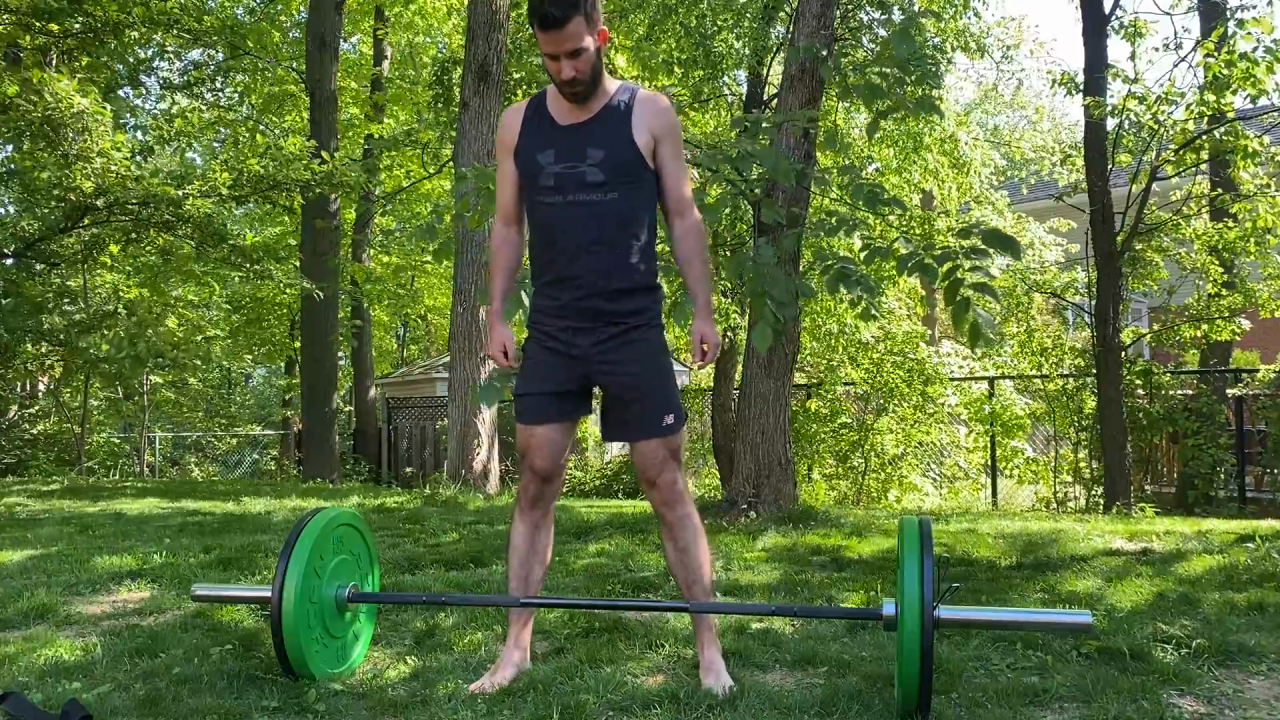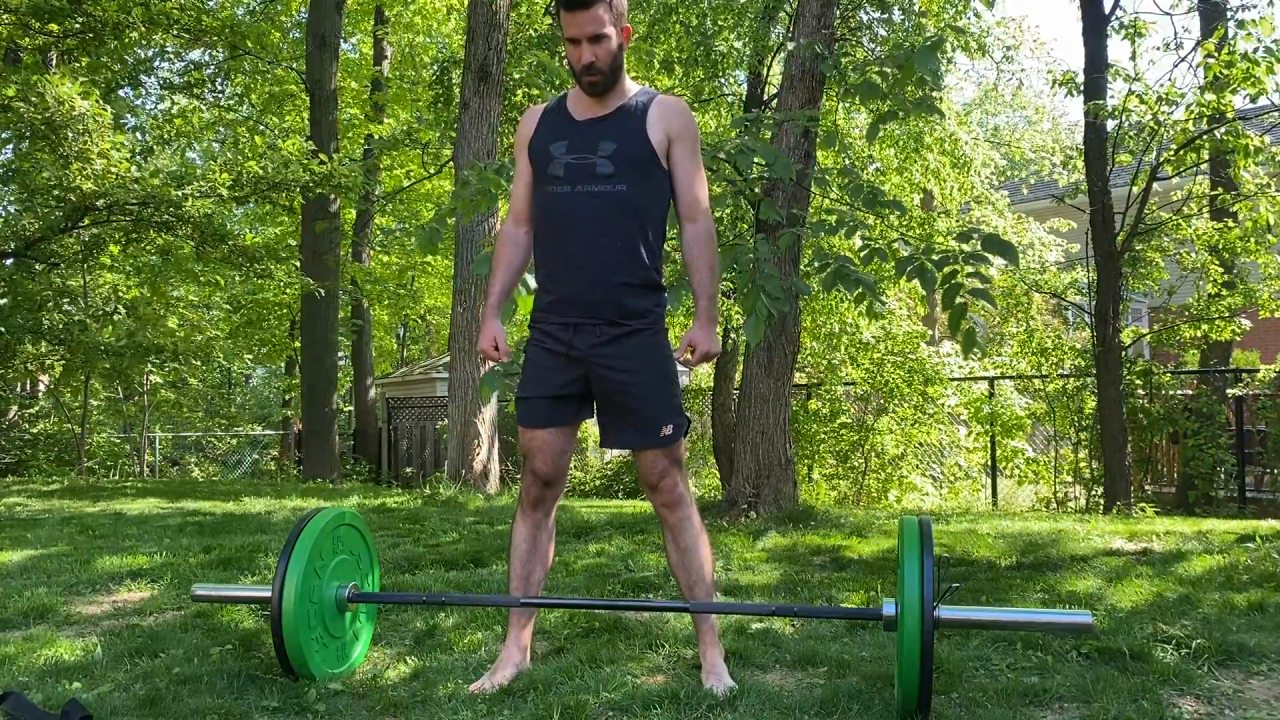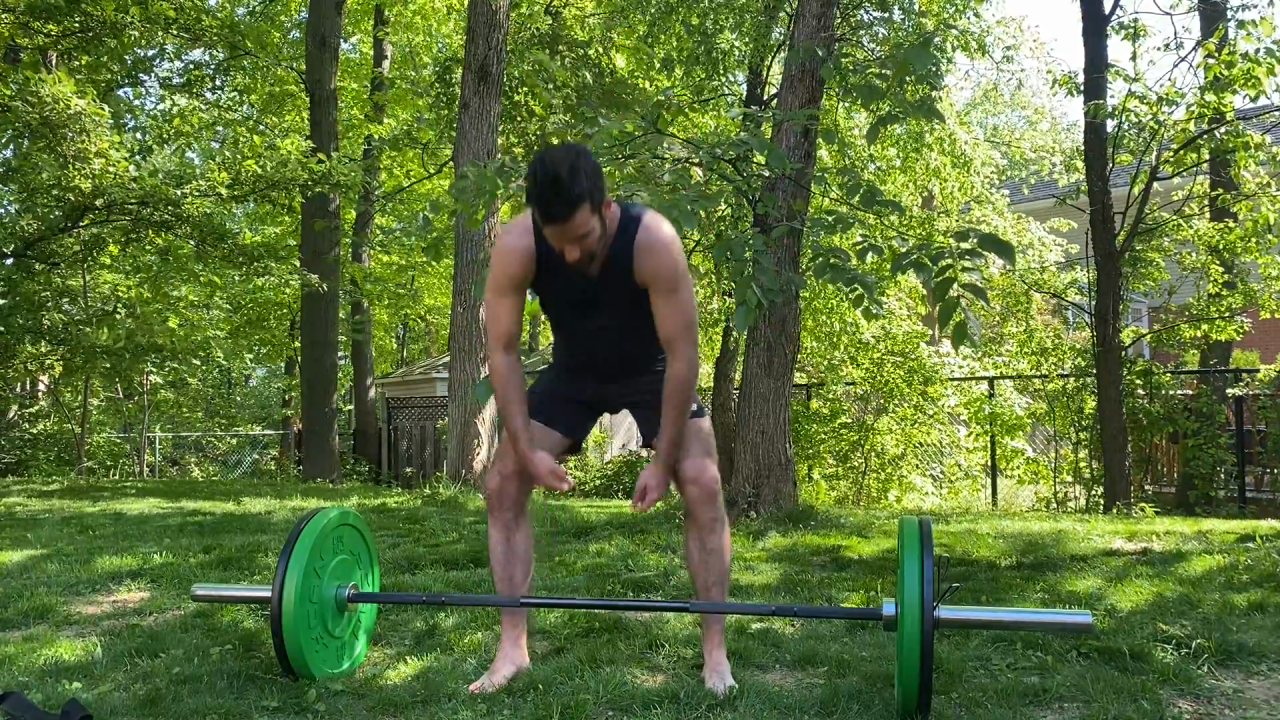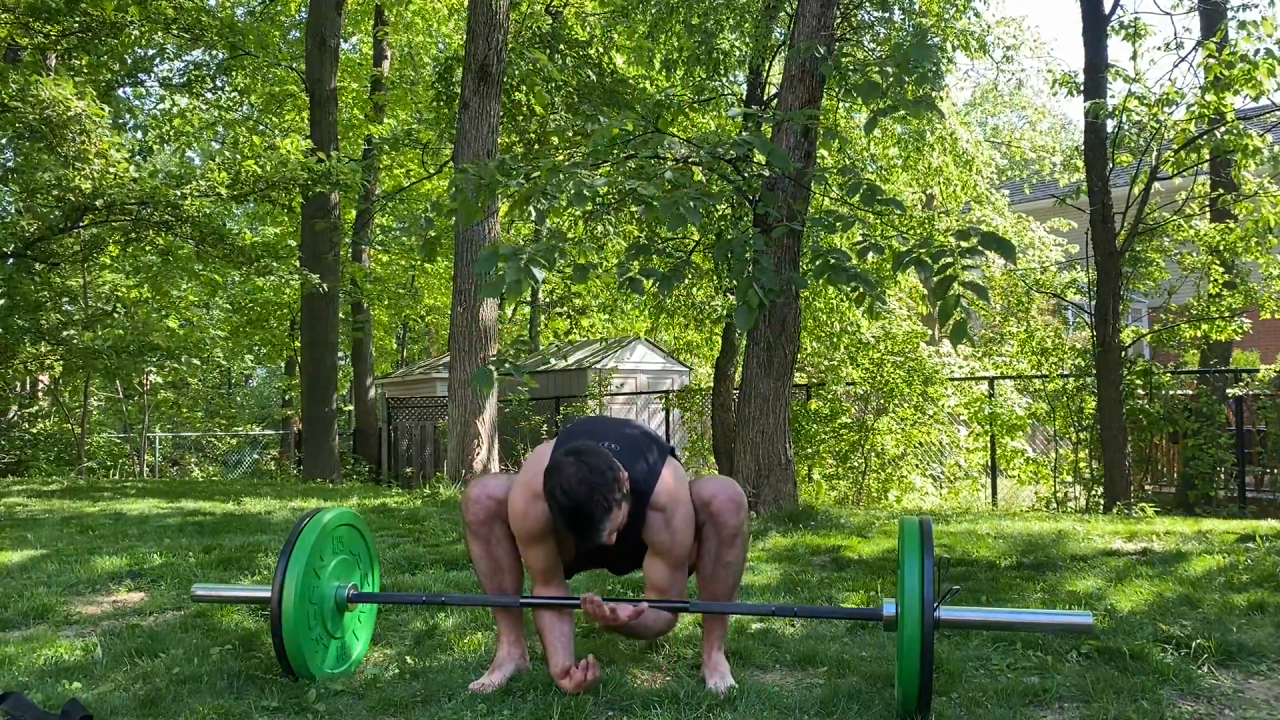
dt=1s
person 1, frame 1
left shoulder: (649, 112)
right shoulder: (518, 123)
left elbow: (684, 216)
right elbow: (508, 224)
left wrist: (704, 311)
right wrist: (497, 313)
left hip: (633, 331)
right hip: (550, 333)
left knee: (666, 485)
right knee: (535, 483)
left ankle: (709, 649)
right ankle: (516, 646)
person 1, frame 2
left shoulder: (666, 115)
right shoulder: (538, 122)
left elbow: (696, 221)
right elbow: (519, 225)
left wrist: (706, 317)
right wrist: (491, 312)
left hip: (635, 335)
right hip: (551, 335)
left knee: (668, 489)
right knee: (537, 488)
left ankle: (710, 649)
right ankle: (516, 646)
person 1, frame 3
left shoulder: (653, 240)
right shoulder: (513, 245)
left elbow: (682, 355)
right elbow: (501, 350)
left wrist: (664, 458)
right wrist: (526, 447)
left hip: (652, 370)
right hip: (572, 373)
left knee: (702, 489)
right knee: (501, 486)
left ankle: (715, 650)
right ankle: (513, 645)
person 1, frame 4
left shoulder: (668, 496)
right shoulder: (530, 493)
left elbow: (665, 607)
right elbow: (547, 585)
left wrist: (624, 618)
right wrist: (562, 664)
left hip: (656, 538)
left knee: (725, 500)
right knee: (481, 497)
left ankle: (713, 653)
right ankle: (512, 648)
